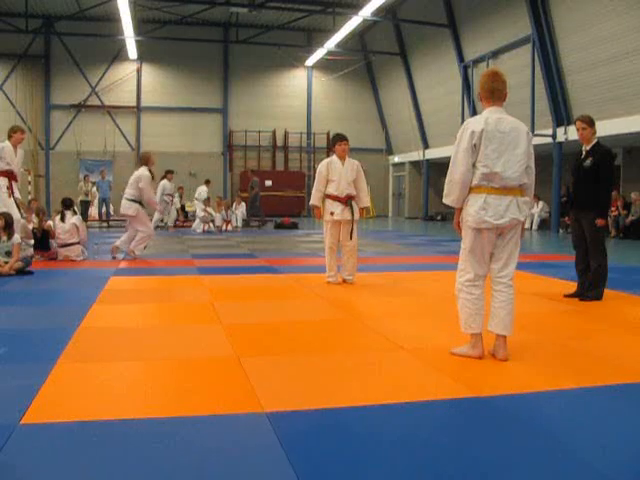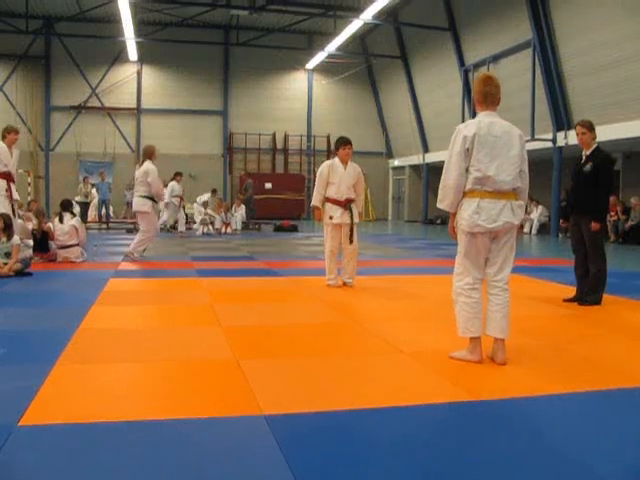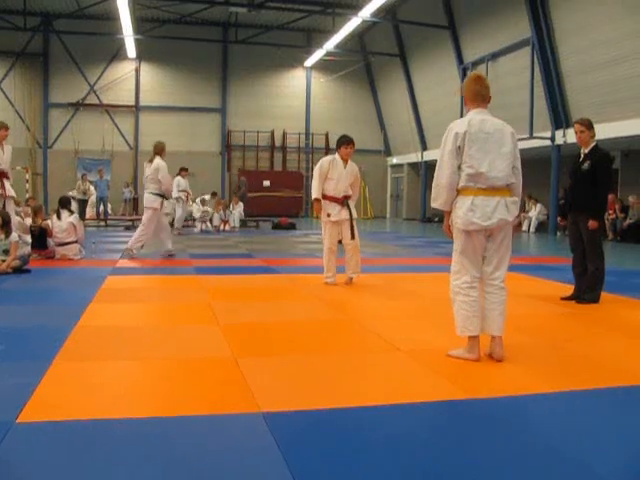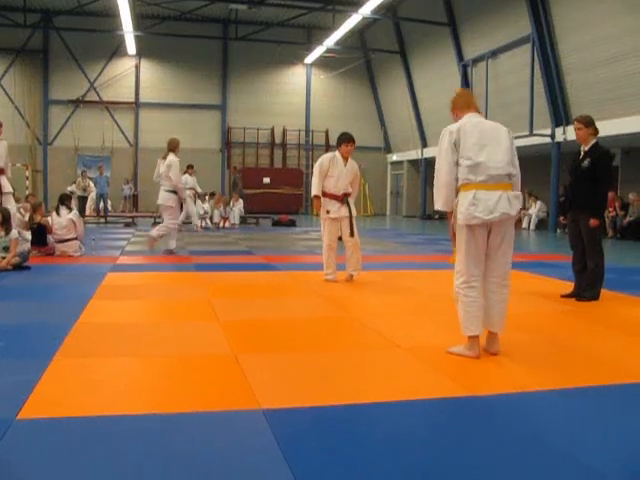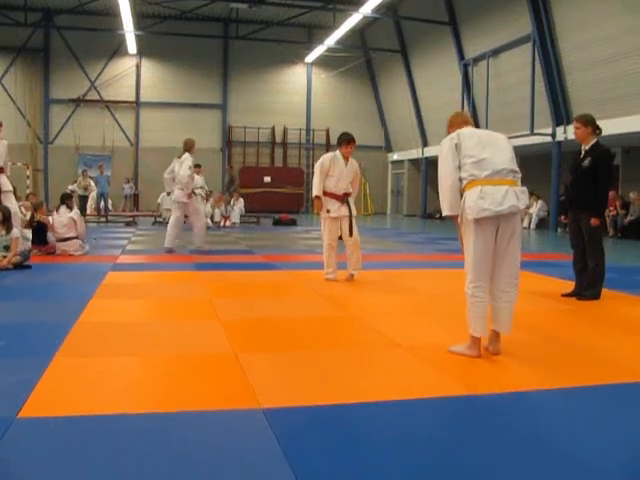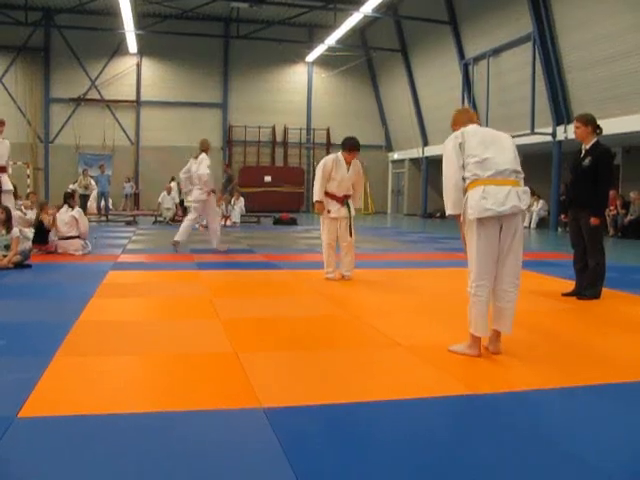
dt=0.2s
person 1, frame 1
left shoulder: (473, 126)
right shoulder: (522, 129)
left elbow: (460, 172)
right elbow: (529, 175)
left wrist: (457, 209)
right wrist: (522, 210)
left hip: (481, 205)
right hip: (512, 206)
left knee: (470, 276)
right knee: (503, 277)
left ankle: (475, 342)
right ankle: (501, 344)
person 1, frame 2
left shoulder: (466, 130)
right shoulder: (515, 133)
left elbow: (454, 176)
right elbow: (523, 178)
left wrist: (452, 213)
right wrist: (517, 213)
left hip: (476, 209)
right hip: (506, 210)
left knee: (468, 280)
right knee: (499, 281)
left ankle: (474, 347)
right ankle: (499, 347)
person 1, frame 3
left shoulder: (458, 128)
right shoulder: (507, 130)
left elbow: (447, 174)
right elbow: (516, 175)
left wrist: (447, 212)
right wrist: (512, 210)
left hip: (471, 206)
right hip: (501, 206)
left knee: (466, 279)
right knee: (496, 279)
left ankle: (472, 346)
right ankle: (497, 344)
person 1, frame 4
left shoulder: (453, 131)
right shoulder: (502, 130)
left elbow: (445, 175)
right elbow: (515, 172)
left wrist: (451, 214)
left hip: (473, 201)
right hip: (505, 200)
left knee: (469, 277)
right knee: (499, 276)
left ankle: (472, 343)
right ankle: (493, 339)
person 1, frame 5
left shoulder: (452, 140)
right shoulder: (500, 137)
left elbow: (449, 181)
left wrist: (457, 219)
left hip: (480, 200)
right hip: (512, 197)
left knee: (477, 276)
right knee: (507, 275)
left ankle: (474, 343)
right ankle: (495, 339)
person 1, frame 6
left shoulder: (455, 139)
right shoulder: (504, 137)
left elbow: (453, 180)
left wrist: (461, 219)
left hip: (483, 199)
right hip: (513, 198)
left knee: (481, 275)
right knee: (509, 275)
left ankle: (475, 342)
right ankle: (496, 338)
person 2, frame 1
left shoulder: (603, 153)
right shoulder: (580, 155)
left elbow: (606, 186)
left wrist: (602, 214)
right wrist: (570, 211)
left hip: (593, 212)
right hip: (578, 211)
left knee: (596, 251)
right knee: (580, 251)
left ankle: (595, 291)
right ankle: (582, 288)
person 2, frame 2
left shoulder: (603, 158)
right shoulder: (580, 159)
left elbow: (605, 191)
left wrist: (599, 218)
right wrist: (568, 215)
left hip: (592, 216)
right hip: (577, 215)
left knee: (595, 256)
right knee: (580, 255)
left ankle: (594, 296)
right ankle: (581, 292)
person 2, frame 3
left shoulder: (602, 156)
right shoulder: (578, 158)
left elbow: (604, 189)
left wrist: (596, 216)
right wrist: (565, 213)
left hip: (590, 214)
right hip: (575, 213)
left knee: (593, 254)
right knee: (578, 254)
left ankle: (592, 294)
right ankle: (579, 291)
person 2, frame 4
left shoulder: (602, 153)
right shoulder: (579, 155)
left elbow: (604, 187)
left wrist: (597, 214)
right wrist: (566, 210)
left hip: (590, 212)
right hip: (575, 211)
left knee: (592, 252)
right knee: (577, 251)
left ankle: (592, 291)
right ankle: (579, 288)
person 2, frame 5
left shoulder: (602, 153)
right shoulder: (580, 154)
left elbow: (604, 186)
left wrist: (598, 214)
right wrist: (567, 210)
left hip: (590, 212)
right hip: (575, 211)
left knee: (593, 251)
right knee: (578, 250)
left ankle: (593, 290)
right ankle: (580, 287)
person 2, frame 6
left shoulder: (602, 152)
right shoulder: (580, 153)
left elbow: (604, 186)
left wrist: (598, 213)
right wrist: (567, 209)
left hip: (591, 211)
right hip: (575, 210)
left knee: (593, 251)
right knee: (579, 250)
left ankle: (593, 289)
right ankle: (580, 286)
person 3, frame 1
left shoulder: (355, 165)
right shoulder: (326, 164)
left elbow: (361, 186)
right elbow: (319, 186)
left wrist: (363, 206)
right wrist: (316, 206)
left hip: (350, 207)
right hip: (332, 207)
left knee: (350, 243)
right knee: (331, 244)
left ankle: (348, 276)
right ankle: (332, 277)
person 3, frame 2
left shoulder: (356, 169)
right shoulder: (328, 166)
left elbow: (360, 192)
right elbow: (320, 188)
left wrist: (358, 210)
right wrist: (317, 207)
left hip: (349, 210)
right hip: (332, 210)
left knee: (351, 246)
right knee: (332, 247)
left ankle: (348, 279)
right ankle: (332, 279)
person 3, frame 3
left shoulder: (354, 168)
right shoulder: (327, 161)
right elbow: (317, 180)
right wrist: (317, 200)
left hip: (346, 207)
right hip: (330, 206)
left knee: (352, 242)
right knee: (330, 244)
left ankle: (351, 274)
right ankle: (330, 277)
person 3, frame 4
left shoulder: (354, 166)
right shoulder: (327, 159)
right elbow: (317, 177)
right wrist: (316, 197)
left hip: (346, 205)
right hip: (329, 204)
left knee: (352, 239)
right knee: (329, 241)
left ankle: (352, 271)
right ankle: (330, 274)
person 3, frame 5
left shoulder: (354, 165)
right shoulder: (328, 158)
right elbow: (318, 177)
right wrist: (317, 197)
left hip: (346, 204)
right hip: (330, 203)
left knee: (353, 239)
right knee: (330, 241)
left ankle: (353, 270)
right ankle: (330, 274)
person 3, frame 6
left shoulder: (357, 166)
right shoulder: (330, 160)
left elbow: (358, 187)
right elbow: (319, 180)
left wrist: (356, 205)
right wrist: (318, 201)
left hip: (346, 205)
right hip: (329, 203)
left knee: (347, 240)
right knee: (329, 240)
left ankle: (346, 272)
right ankle: (330, 273)
